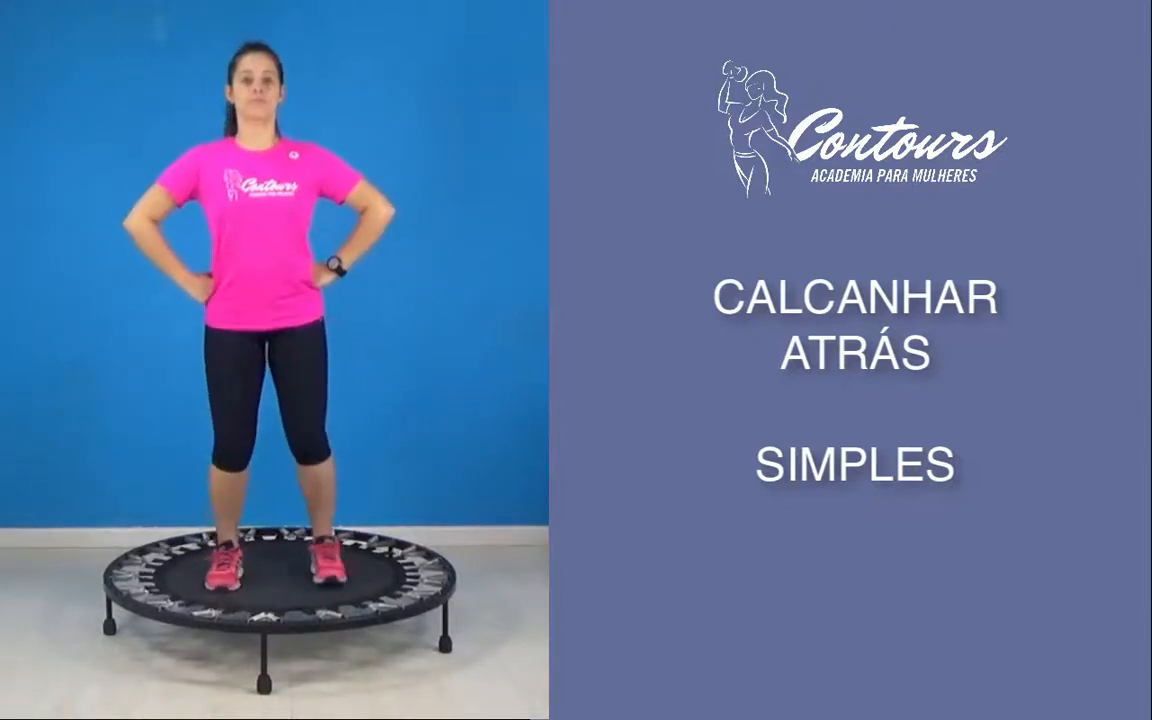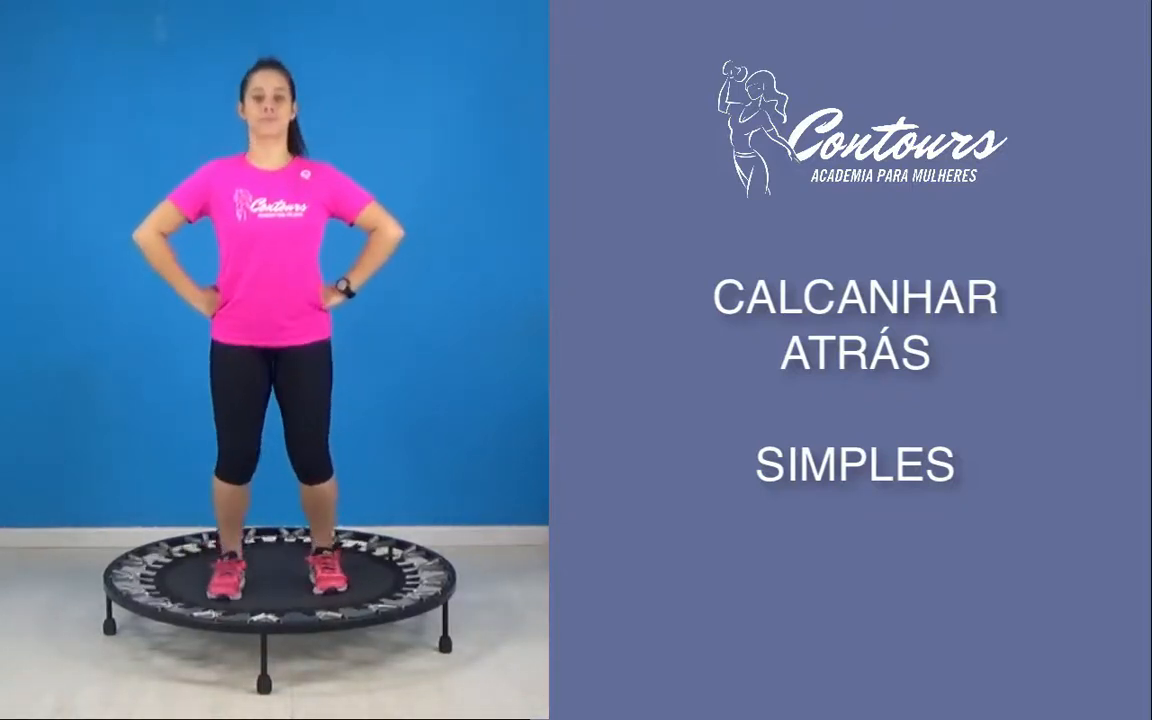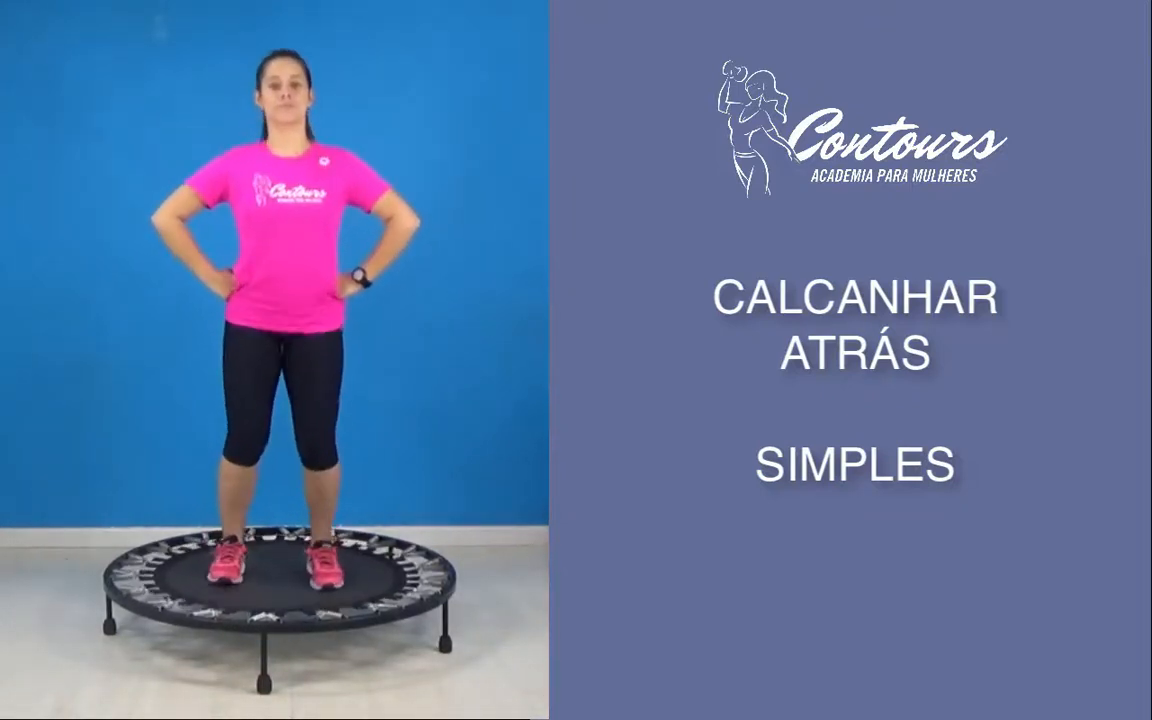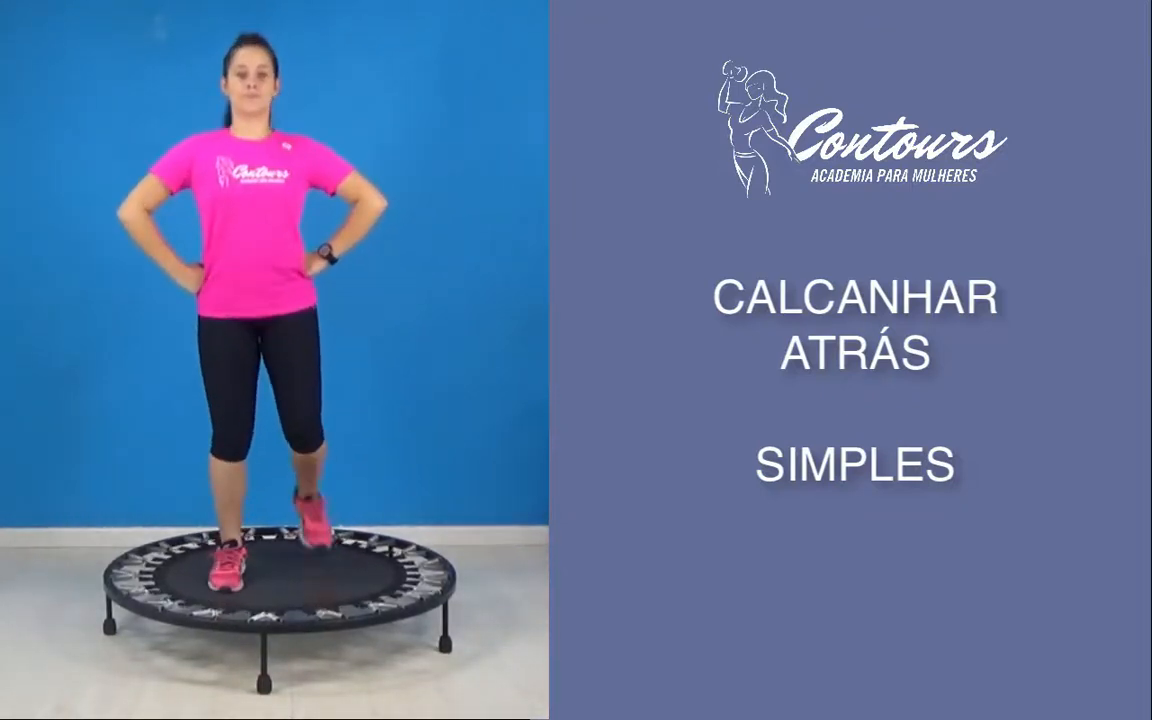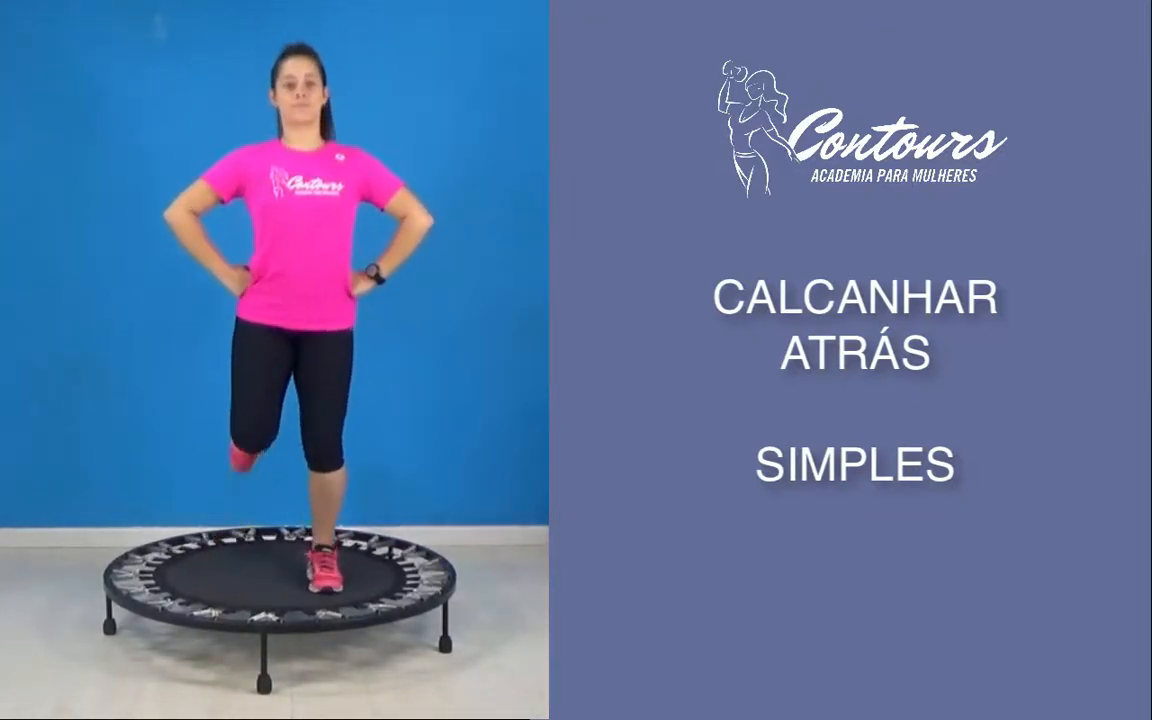
dt=1s
person 1, frame 1
left shoulder: (311, 160)
right shoulder: (204, 160)
left elbow: (379, 210)
right elbow: (139, 221)
left wrist: (335, 267)
right wrist: (190, 281)
left hip: (299, 323)
right hip: (230, 325)
left knee: (309, 440)
right knee: (232, 444)
left ankle: (325, 543)
right ankle: (227, 549)
person 1, frame 2
left shoulder: (322, 180)
right shoulder: (214, 177)
left elbow: (389, 232)
right elbow: (149, 235)
left wrist: (343, 288)
right wrist: (197, 295)
left hip: (306, 341)
right hip: (235, 342)
left knee: (311, 457)
right knee: (236, 458)
left ankle: (324, 553)
right ankle: (229, 556)
person 1, frame 3
left shoulder: (340, 166)
right shoulder: (235, 164)
left elbow: (405, 221)
right elbow: (166, 218)
left wrist: (359, 279)
right wrist: (213, 278)
left hip: (319, 327)
right hip: (250, 325)
left knee: (318, 444)
right knee: (245, 440)
left ankle: (322, 545)
right ankle: (231, 544)
person 1, frame 4
left shoulder: (303, 152)
right shoulder: (197, 151)
left elbow: (371, 201)
right elbow: (132, 211)
left wrist: (325, 257)
right wrist: (181, 272)
left hip: (291, 310)
right hip: (221, 314)
left knee: (304, 427)
right knee: (231, 433)
left ankle: (308, 496)
right ankle: (230, 547)
person 1, frame 5
left shoulder: (354, 164)
right shoulder: (249, 161)
left elbow: (418, 219)
right elbow: (179, 213)
left wrist: (373, 275)
right wrist: (226, 274)
left hip: (331, 326)
right hip: (262, 321)
left knee: (323, 444)
right knee: (251, 434)
left ankle: (323, 550)
right ankle: (247, 447)
